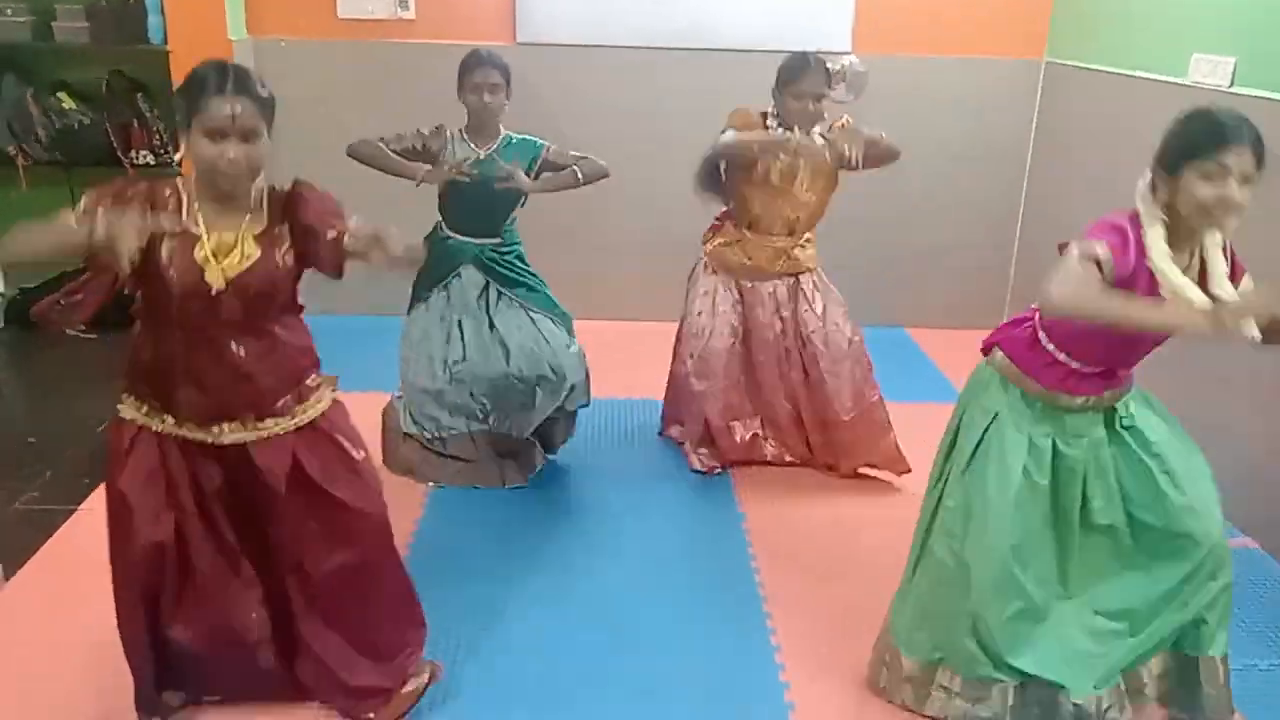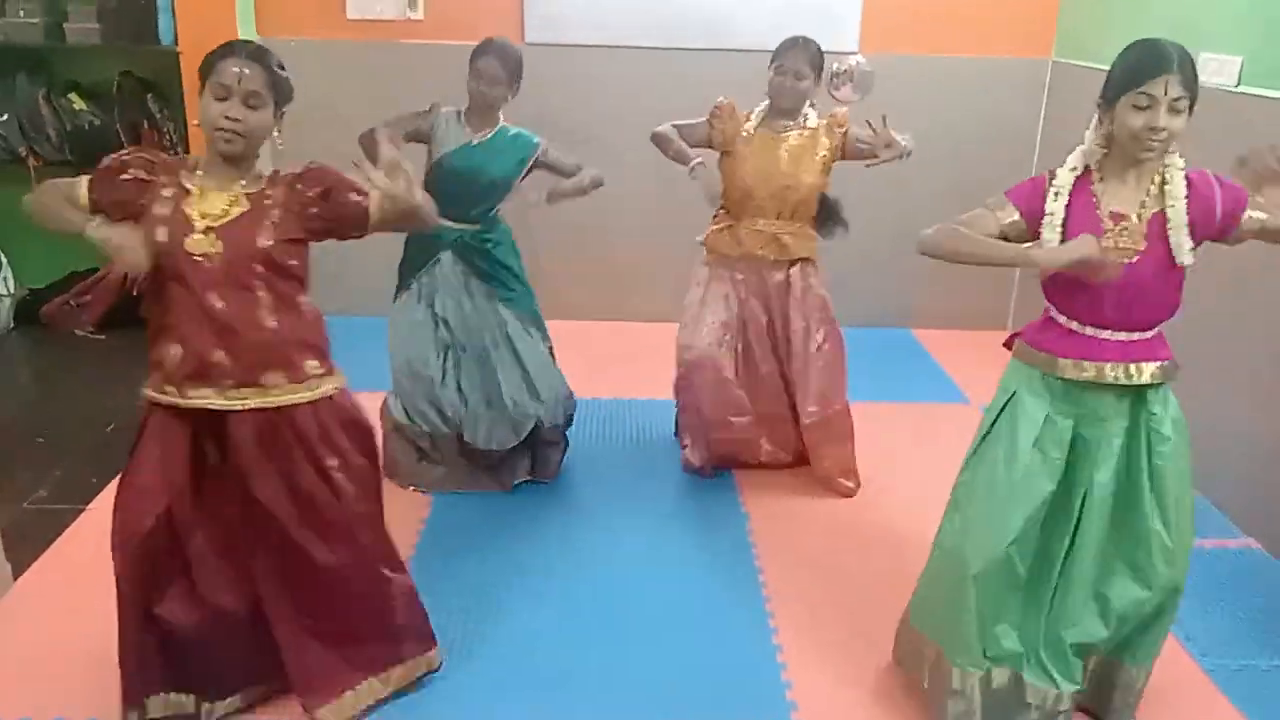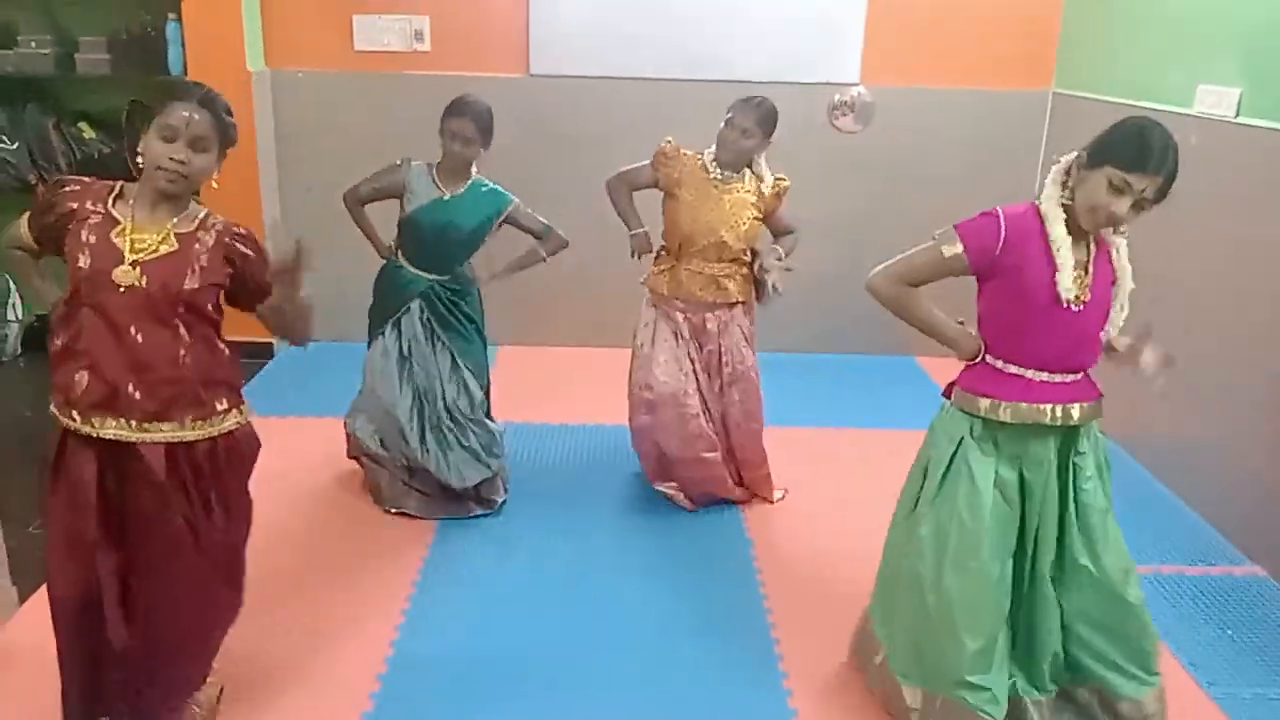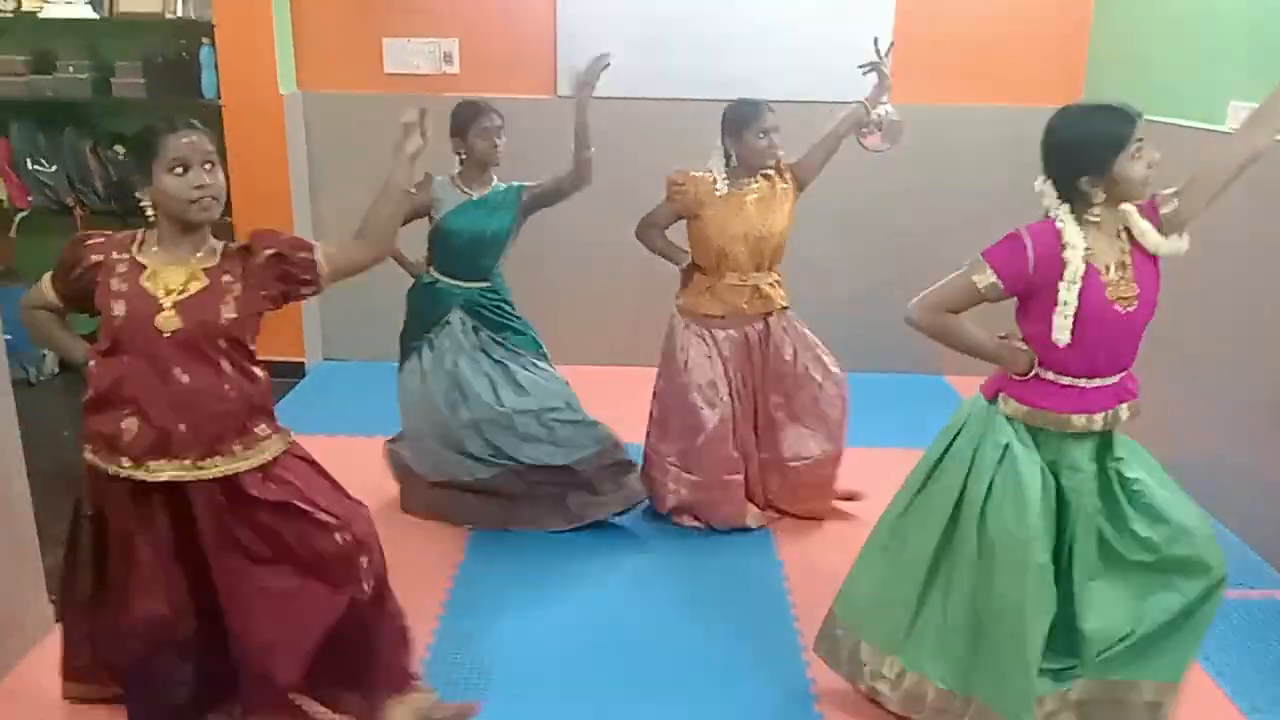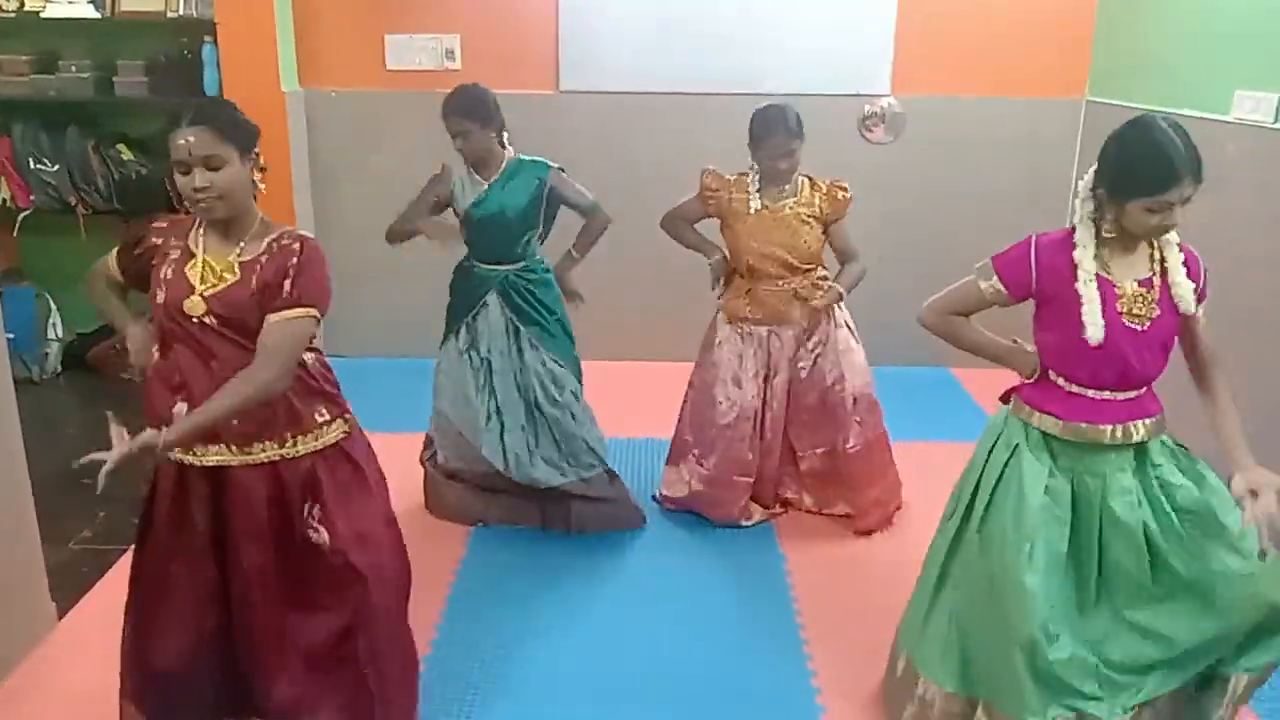
dt=0.5s
person 1, frame 1
left shoulder: (296, 212)
right shoulder: (146, 212)
left elbow: (377, 245)
left wrist: (379, 243)
right wrist: (98, 232)
left hip: (290, 425)
right hip: (174, 438)
left knee: (347, 544)
right knee: (176, 571)
person 1, frame 2
left shoulder: (302, 193)
right shoulder: (149, 179)
left elbow: (420, 219)
right elbow: (40, 199)
left wrist: (401, 189)
right wrist: (101, 232)
left hip: (291, 411)
right hip: (185, 414)
left knee: (328, 548)
right knee: (162, 548)
left ankle: (365, 660)
person 1, frame 3
left shoulder: (227, 246)
right shoulder: (76, 205)
left elbow: (296, 327)
left wrist: (288, 287)
right wrist: (62, 309)
left hip: (195, 443)
right hip: (95, 437)
left knee: (183, 579)
right knee: (92, 581)
person 1, frame 4
left shoulder: (256, 263)
right shoulder: (99, 258)
left elbow: (366, 250)
right elbow: (35, 308)
left wrist: (406, 160)
right wrist: (91, 362)
left hip: (244, 465)
right hip: (138, 477)
left knee: (345, 550)
right knee: (151, 611)
person 1, frame 5
left shoulder: (293, 255)
right shoulder: (162, 242)
left elbow: (274, 372)
right elbow: (101, 275)
left wrist: (168, 436)
right wrist: (136, 335)
left hip: (300, 456)
right hip: (199, 464)
left knee: (343, 593)
right knee: (189, 603)
person 2, frame 1
left shoulder: (1211, 253)
right shoulder: (1116, 238)
right elbow: (1059, 303)
right wrist: (1190, 320)
left hip: (1108, 411)
right hip: (1023, 405)
left knee: (1190, 534)
right knee: (994, 556)
person 2, frame 2
left shoulder: (1202, 195)
right shoulder: (1056, 190)
right elbow: (937, 240)
right wrist: (1050, 257)
left hip: (1141, 405)
right hip: (1047, 392)
left knee: (1144, 561)
right knee: (992, 542)
person 2, frame 3
left shoulder: (1112, 255)
right shoulder: (1005, 230)
right elbow: (886, 281)
left wrist: (1135, 350)
right wrist: (961, 339)
left hip: (1071, 445)
right hip: (986, 436)
left knee: (1097, 589)
right knee: (964, 589)
person 2, frame 4
left shoulder: (1151, 230)
right shoulder: (1035, 248)
right elbow: (924, 313)
right wrist: (1005, 354)
left hip: (1100, 446)
right hip: (1021, 441)
left knee: (1188, 557)
right knee: (1011, 597)
person 2, frame 5
left shoulder: (1182, 265)
right shoulder: (1045, 258)
left elbow: (1206, 369)
right elbow: (936, 314)
right wrist: (1019, 358)
left hip: (1137, 458)
right hip: (1040, 453)
right knee: (1026, 611)
person 3, frame 1
left shoulder: (527, 150)
right shoulder: (440, 142)
left elbow: (598, 168)
right elbow: (359, 148)
left wrist: (535, 184)
right wrist: (426, 175)
left hip: (503, 267)
right hip: (449, 266)
left knee: (550, 354)
right knee: (436, 367)
left ankle: (519, 442)
right ankle: (447, 451)
person 3, frame 2
left shoulder: (521, 145)
right shoulder: (436, 122)
left elbow: (591, 175)
right elbow: (370, 139)
left wrist: (560, 189)
left hip: (486, 255)
right hip: (433, 252)
left knee: (509, 354)
right knee: (422, 357)
left ankle: (512, 452)
right ankle: (431, 455)
person 3, frame 3
left shoulder: (492, 200)
right shoulder: (409, 176)
left elbow: (555, 239)
right elbow: (353, 198)
left wrist: (500, 272)
right wrist: (382, 247)
left hip: (453, 305)
right hip: (400, 298)
left knee: (459, 399)
right knee: (394, 395)
left ankle: (466, 480)
right ankle: (407, 483)
person 3, frame 4
left shoulder: (517, 199)
right shoulder: (435, 192)
left elbow: (578, 179)
left wrist: (582, 103)
right wrist: (413, 269)
left hip: (489, 312)
right hip: (436, 313)
left knee: (540, 398)
right knee: (437, 412)
right ankle: (442, 491)
person 3, frame 5
left shoulder: (537, 174)
right shoulder: (450, 180)
left elbow: (600, 215)
right elbow: (393, 232)
left wrist: (566, 264)
right wrist: (422, 226)
left hip: (534, 299)
right hip: (475, 299)
left knee: (545, 397)
right knee: (463, 404)
left ankle: (563, 494)
right ankle: (473, 497)
person 4, frame 1
left shoulder: (833, 144)
right shoulder: (751, 135)
left elbow: (890, 153)
right elbow: (722, 150)
left wrist: (854, 144)
right wrist: (789, 143)
left hip: (797, 276)
right hip: (732, 272)
left knee: (838, 352)
right knee: (713, 360)
left ankle: (835, 448)
right ankle: (711, 442)
person 4, frame 2
left shoulder: (829, 134)
right shoulder: (733, 126)
left elbow: (898, 147)
right elbow: (663, 133)
left wrist: (890, 147)
right wrist: (697, 165)
left hip: (792, 269)
right hip: (729, 263)
left knee: (811, 365)
right knee: (706, 355)
left ankle: (798, 449)
right ankle: (714, 445)
person 4, frame 3
left shoulder: (763, 190)
right shoulder: (679, 166)
left elbow: (789, 233)
right elbow: (617, 184)
left wrist: (775, 256)
right wrist: (639, 233)
left hip: (729, 310)
right hip: (671, 304)
left knee: (736, 401)
right knee: (670, 398)
left ankle: (734, 480)
right ankle: (688, 479)
person 4, frame 4
left shoulder: (785, 183)
right shoulder: (697, 192)
left elbow: (840, 132)
right elbow: (646, 230)
left wrist: (880, 87)
right wrist: (684, 260)
left hip: (768, 322)
right hip: (707, 323)
left knee: (818, 393)
right knee: (707, 419)
left ankle: (786, 491)
right ankle: (708, 503)
person 4, frame 5
left shoulder: (823, 196)
right shoulder: (726, 194)
left elbow: (851, 259)
right elbow: (671, 220)
left wrist: (831, 292)
right wrist: (711, 252)
left hip: (816, 315)
right hip: (747, 322)
left knee: (847, 397)
right knee: (731, 412)
left ankle: (860, 499)
right ankle: (730, 495)
